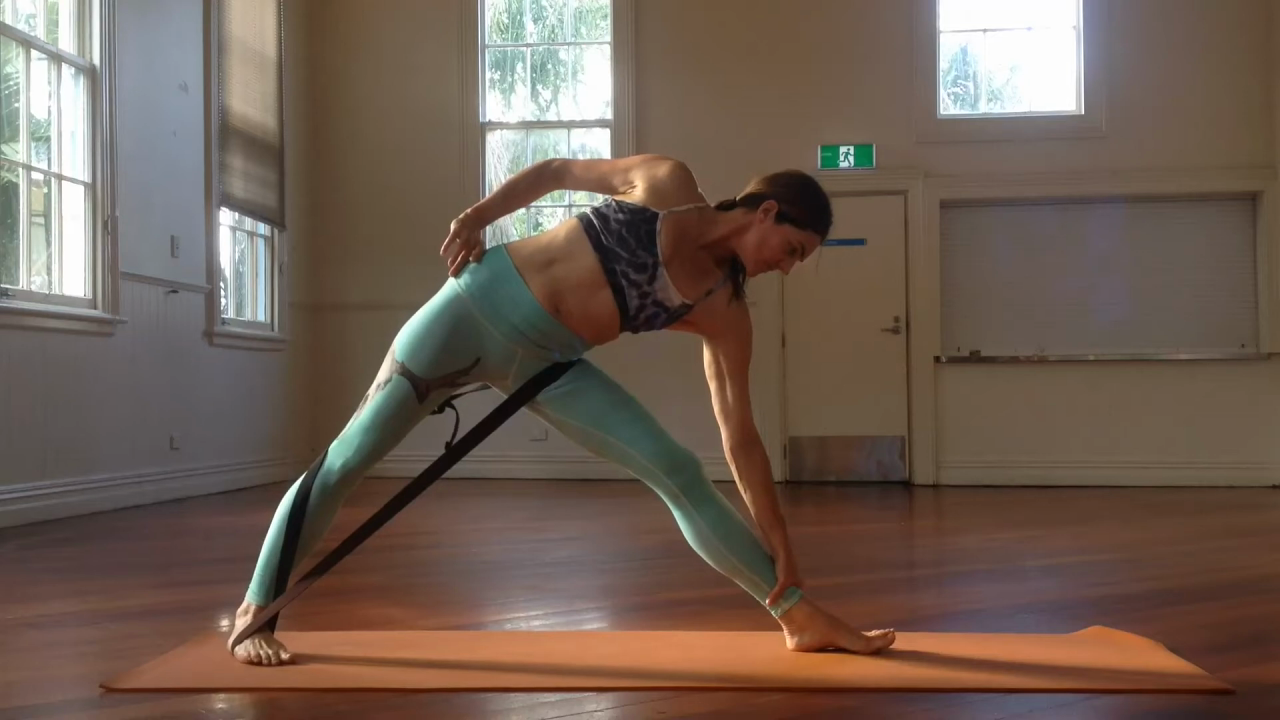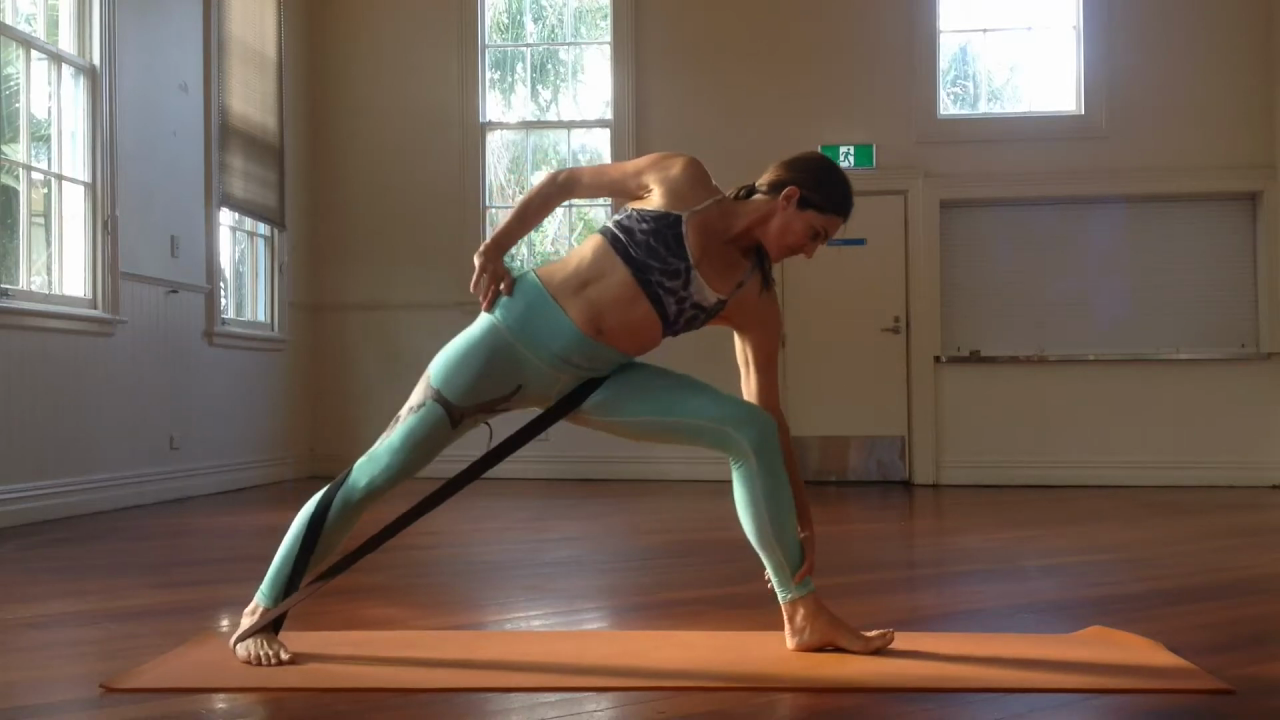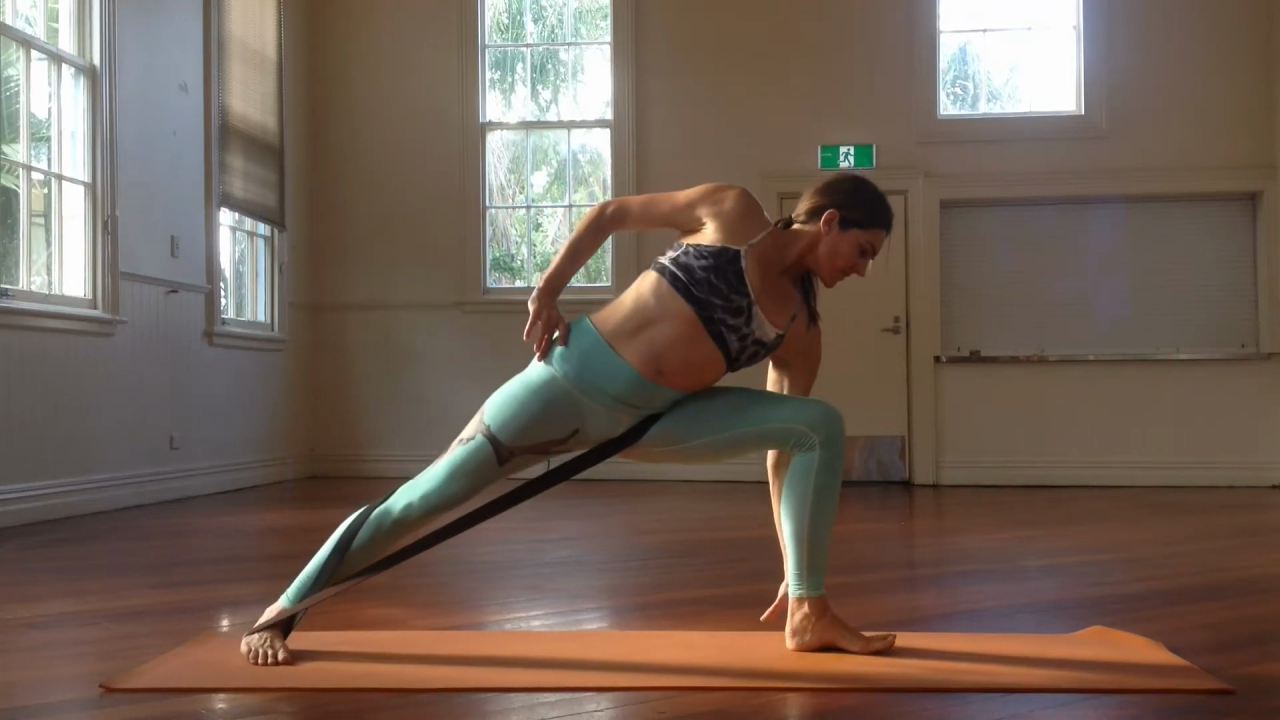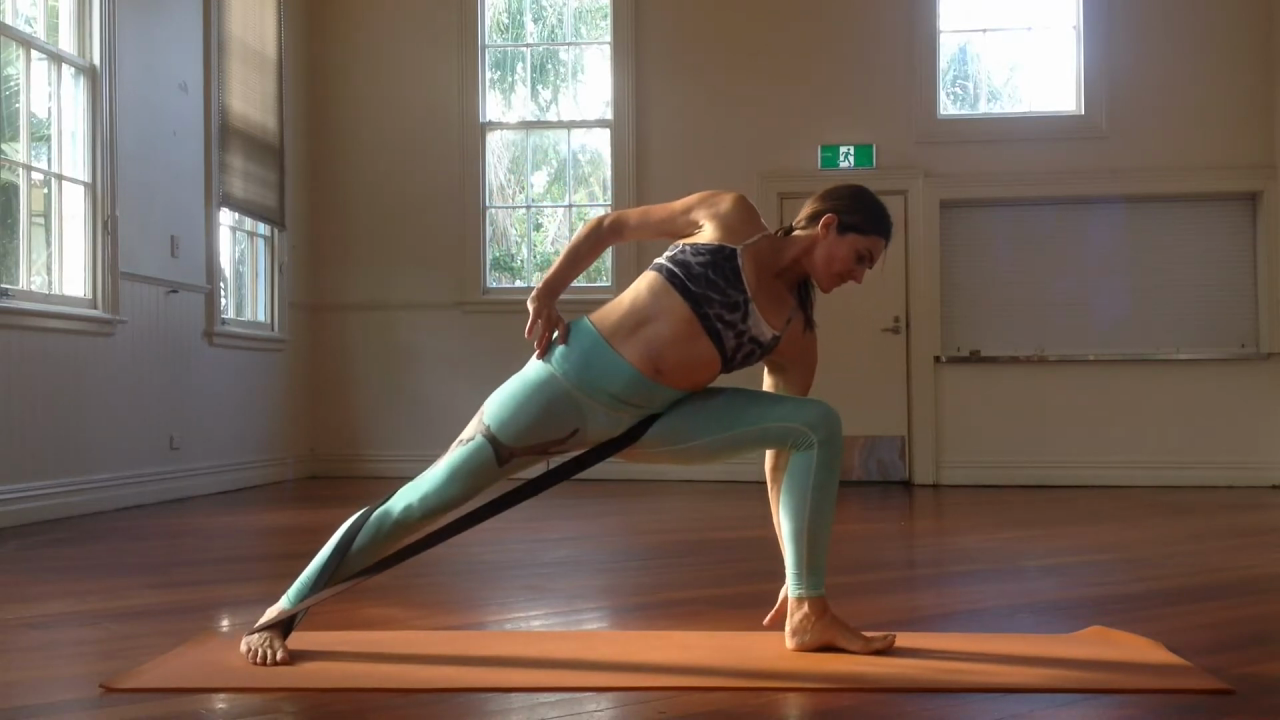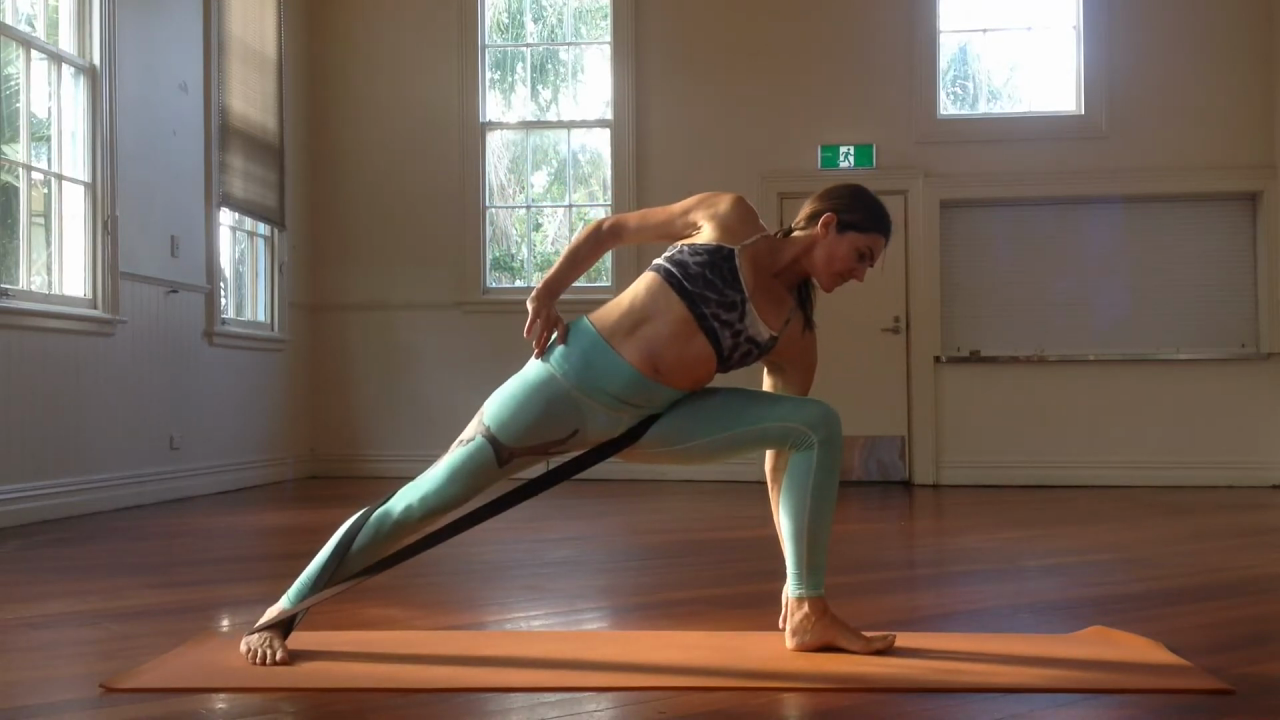
dt=1s
person 1, frame 1
left shoulder: (724, 311)
right shoulder: (668, 184)
left elbow: (740, 437)
right elbow: (556, 171)
left wrist: (780, 544)
right wrist: (475, 218)
left hip: (544, 361)
right hip: (477, 306)
left knee: (678, 471)
right knee: (348, 460)
left ankle: (798, 616)
right ankle: (255, 611)
person 1, frame 2
left shoulder: (755, 301)
right shoulder: (682, 180)
left elbow: (769, 415)
right elbow: (564, 181)
left wrist: (800, 516)
right wrist: (495, 247)
left hip: (586, 379)
right hip: (513, 332)
left knee: (752, 432)
right knee: (371, 477)
left ankle: (803, 613)
right ankle: (260, 613)
person 1, frame 3
left shoulder: (800, 332)
right shoulder: (732, 212)
left elbow: (784, 444)
right elbow: (610, 213)
left wrist: (794, 565)
right wrist: (546, 292)
left hip: (647, 419)
right hip: (572, 376)
left knee: (821, 426)
right knee: (419, 502)
left ankle: (809, 614)
right ankle: (281, 612)
person 1, frame 4
left shoulder: (795, 337)
right shoulder: (730, 216)
left elbow: (781, 452)
right elbow: (610, 226)
left wrist: (794, 571)
right wrist: (545, 293)
left hip: (644, 421)
right hip: (570, 374)
left knee: (817, 425)
right knee: (423, 502)
left ankle: (809, 612)
right ankle: (281, 611)
person 1, frame 5
left shoulder: (795, 337)
right shoulder: (729, 217)
left elbow: (782, 451)
right elbow: (609, 230)
left wrist: (794, 570)
right wrist: (545, 294)
left hip: (643, 421)
right hip: (569, 374)
left knee: (818, 426)
right knee: (424, 501)
left ankle: (809, 612)
right ankle: (283, 610)
